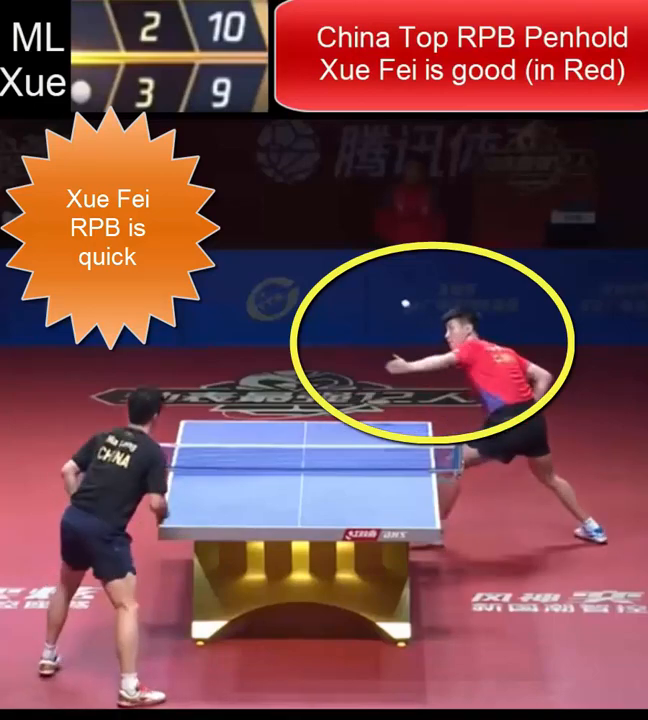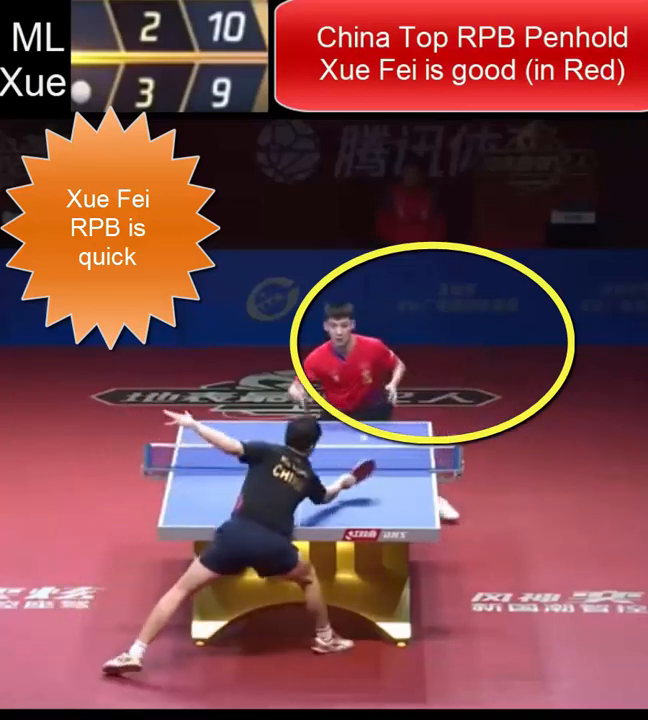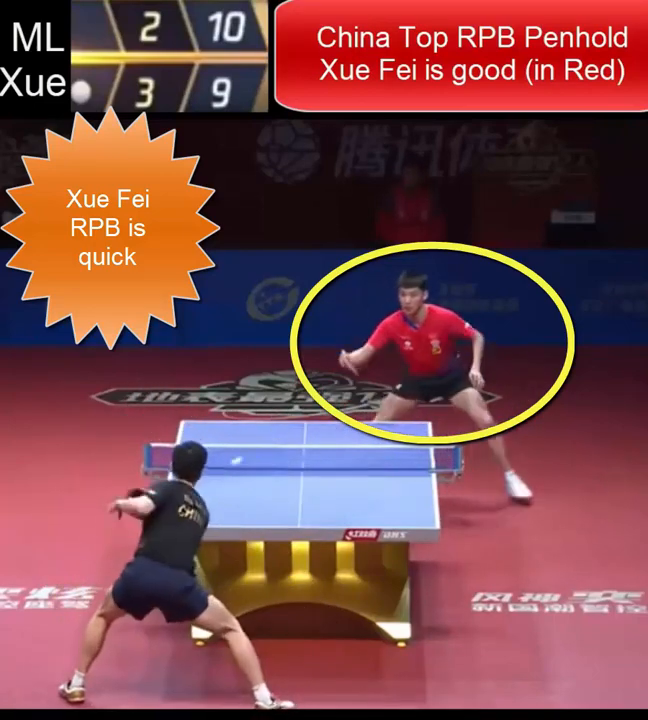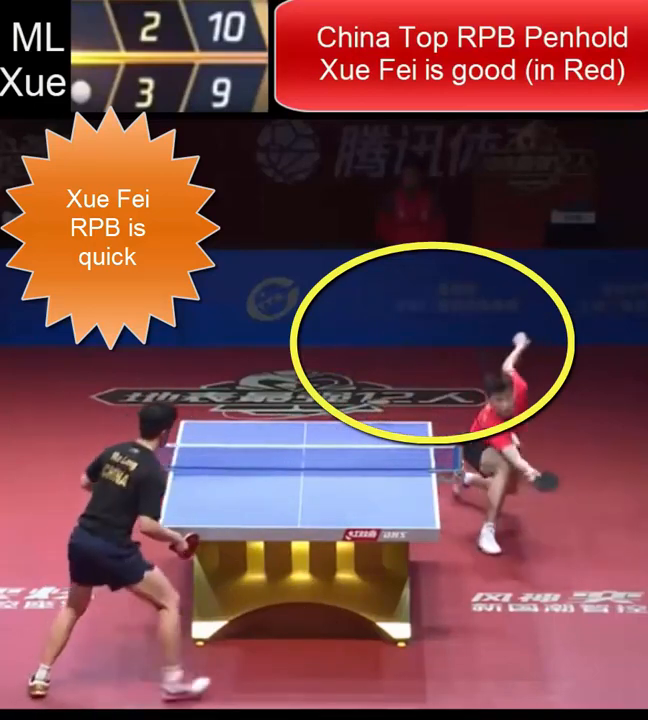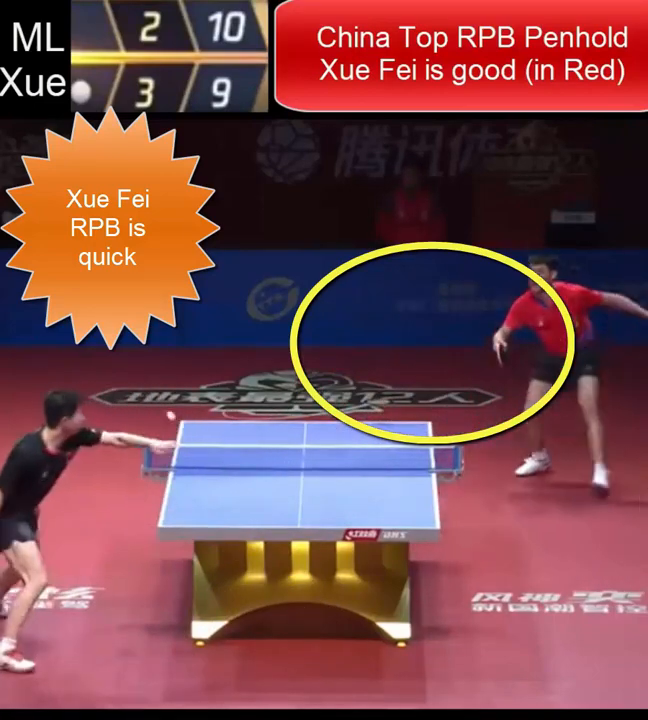
dt=1s
person 1, frame 1
left shoulder: (103, 438)
right shoulder: (153, 452)
left elbow: (68, 470)
right elbow: (156, 503)
right wrist: (163, 513)
left hip: (72, 519)
right hip: (105, 532)
left knee: (65, 589)
right knee: (127, 607)
left ankle: (48, 658)
right ankle: (129, 688)
person 1, frame 2
left shoulder: (267, 452)
right shoulder: (309, 476)
left elbow: (231, 445)
right elbow: (326, 496)
left wrist: (191, 424)
right wrist: (344, 482)
left hip: (236, 534)
right hip: (271, 545)
left knee: (181, 589)
right knee: (308, 578)
left ankle: (134, 654)
right ankle: (325, 638)
person 1, frame 3
left shoulder: (168, 489)
right shoulder: (203, 509)
left elbow: (141, 506)
left wrist: (120, 503)
left hip: (140, 575)
right hip: (179, 584)
left knee: (102, 616)
right knee: (231, 630)
left ankle: (76, 685)
right ankle: (264, 699)
person 1, frame 4
left shoulder: (113, 452)
right shoulder: (153, 472)
left elbow: (85, 482)
right elbow: (147, 525)
right wrist: (176, 539)
left hip: (80, 540)
right hip: (113, 550)
left knee: (73, 607)
right knee: (169, 603)
left ankle: (41, 677)
right ankle: (173, 682)
person 1, frame 5
left shoulder: (74, 436)
right shoulder: (28, 453)
left elbow: (113, 437)
left wrist: (150, 442)
left hip: (24, 512)
left knee: (24, 565)
right knee: (36, 580)
person 2, frame 1
left shoulder: (472, 349)
right shoulder: (505, 352)
left elbow: (442, 361)
right elbow: (544, 377)
left wrist: (408, 367)
left hip: (505, 420)
right hip: (533, 419)
right knee: (549, 477)
right ankle: (590, 527)
person 2, frame 2
left shoulder: (373, 347)
right shoulder: (317, 358)
left elbow: (398, 365)
right elbow: (294, 388)
left wrist: (393, 384)
right wrist: (299, 394)
left hip: (374, 410)
right hip: (338, 414)
left ankle: (436, 500)
person 2, frame 3
left shoulder: (444, 317)
right shoulder: (392, 324)
left elbow: (477, 337)
right elbow: (365, 352)
left wrist: (475, 367)
right wrist: (350, 358)
left hip: (451, 375)
right hip: (416, 379)
left knee: (485, 420)
left ankle: (509, 476)
person 2, frame 4
left shoulder: (518, 387)
right shoulder: (491, 422)
left elbow: (507, 366)
right elbow: (512, 457)
left wrist: (520, 345)
right wrist: (527, 470)
left hip: (506, 440)
right hip: (479, 445)
left knee: (509, 487)
right knee: (504, 470)
left ankle: (465, 478)
right ankle: (487, 531)
person 2, frame 5
left shoulder: (574, 293)
right shoulder: (523, 304)
left elbow: (611, 299)
right elbow: (502, 332)
right wrist: (498, 341)
left hip: (583, 353)
right hip: (553, 356)
left knee: (588, 408)
right knee: (530, 410)
left ankle: (600, 471)
right ankle: (539, 457)
